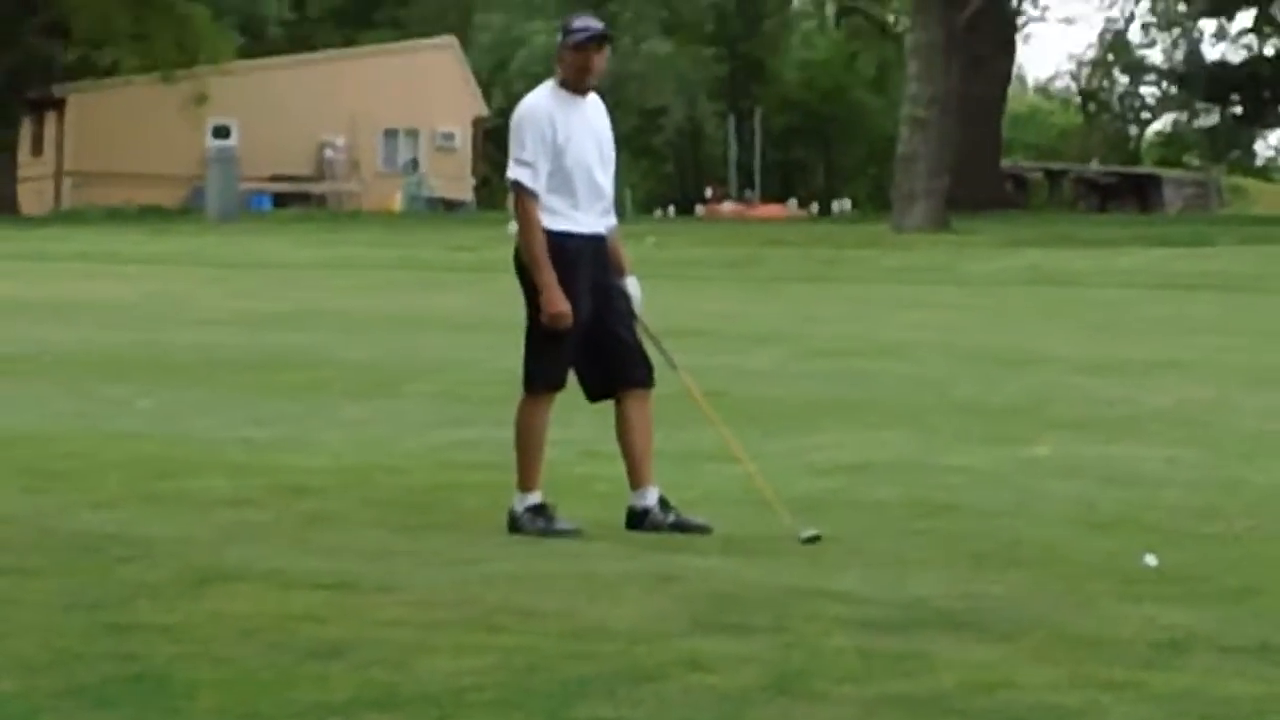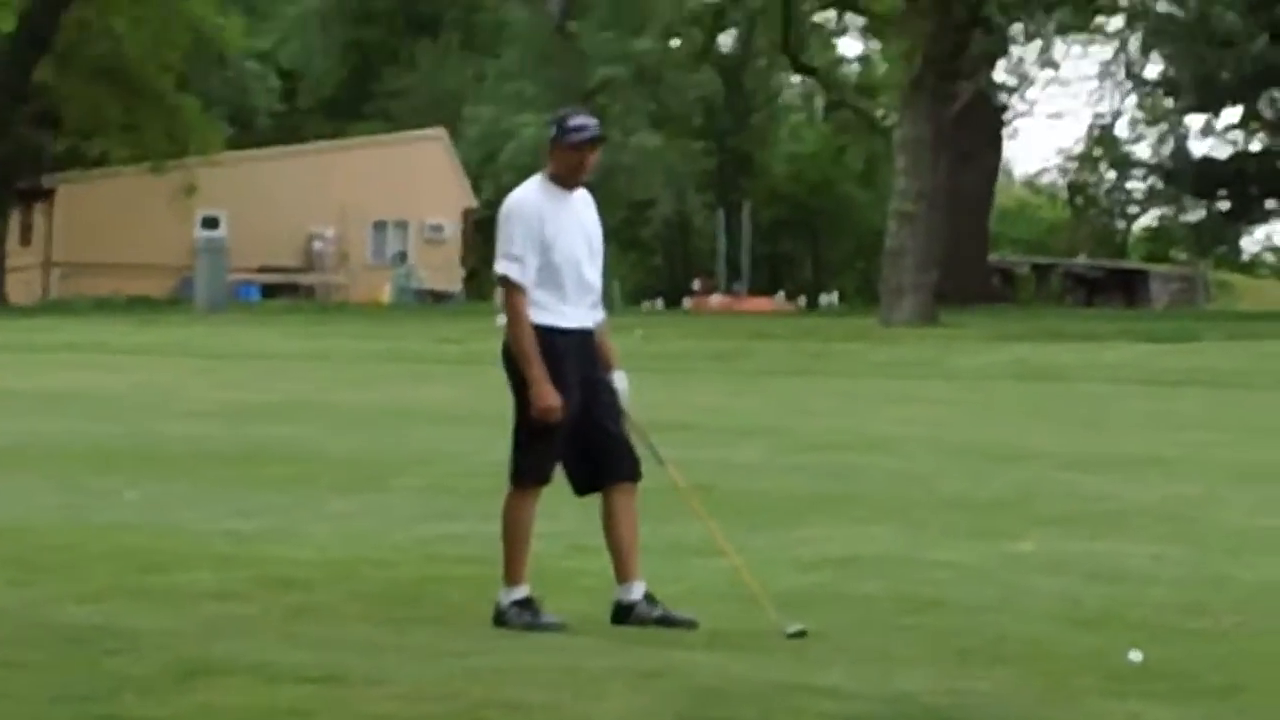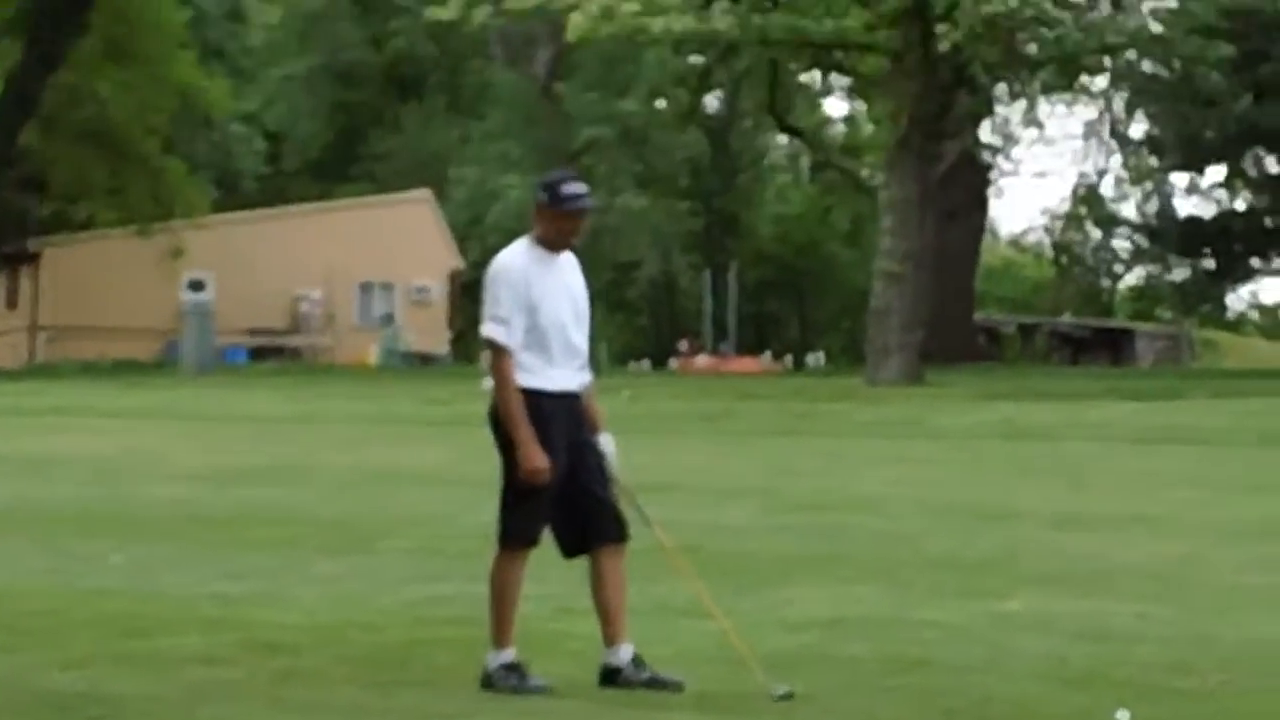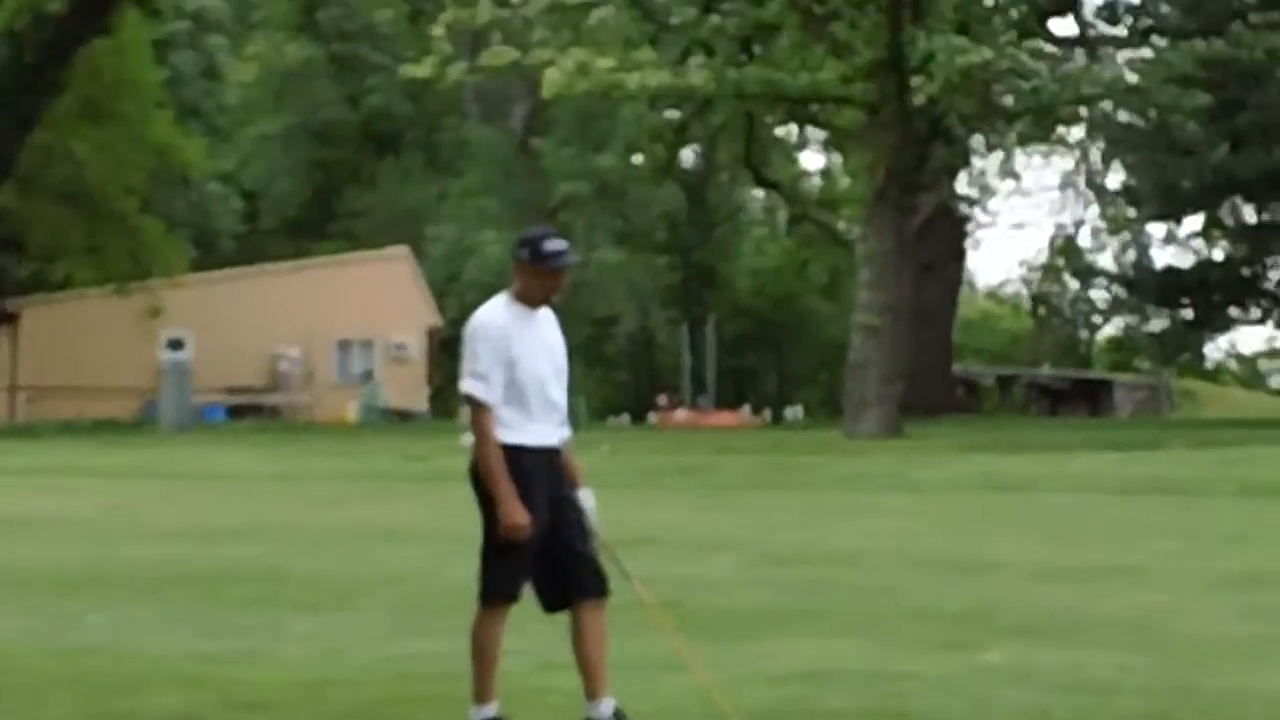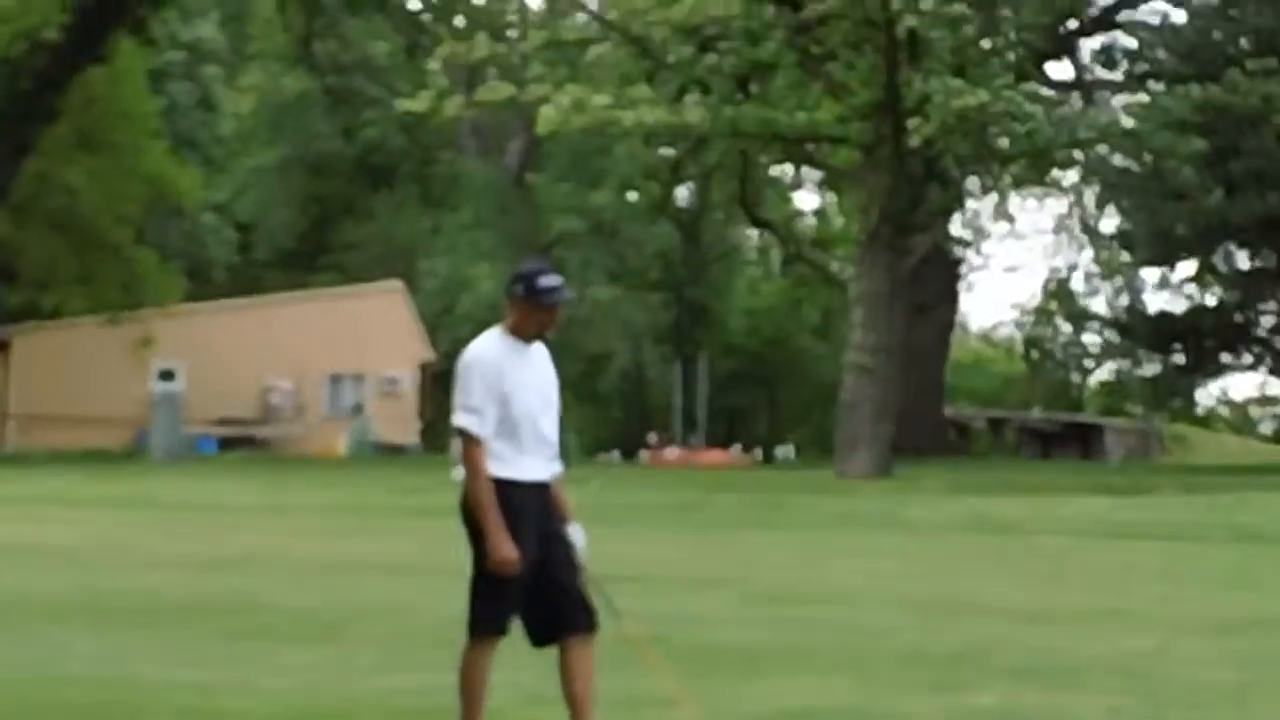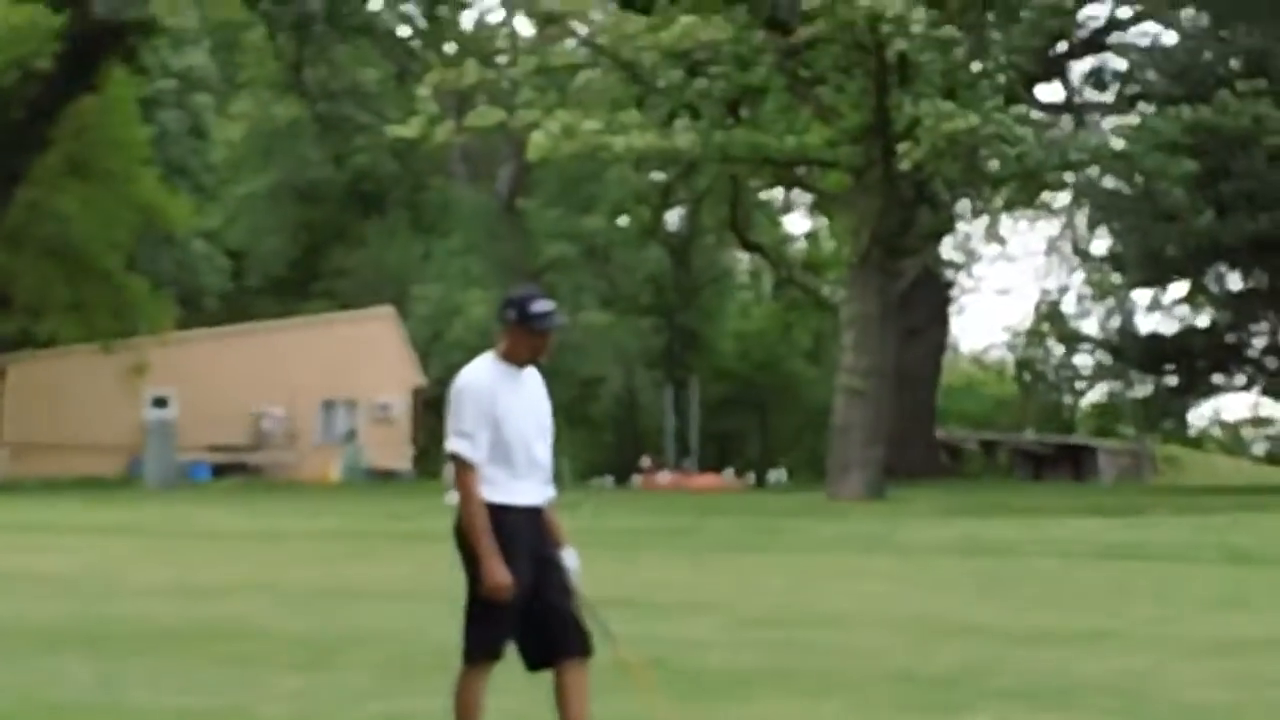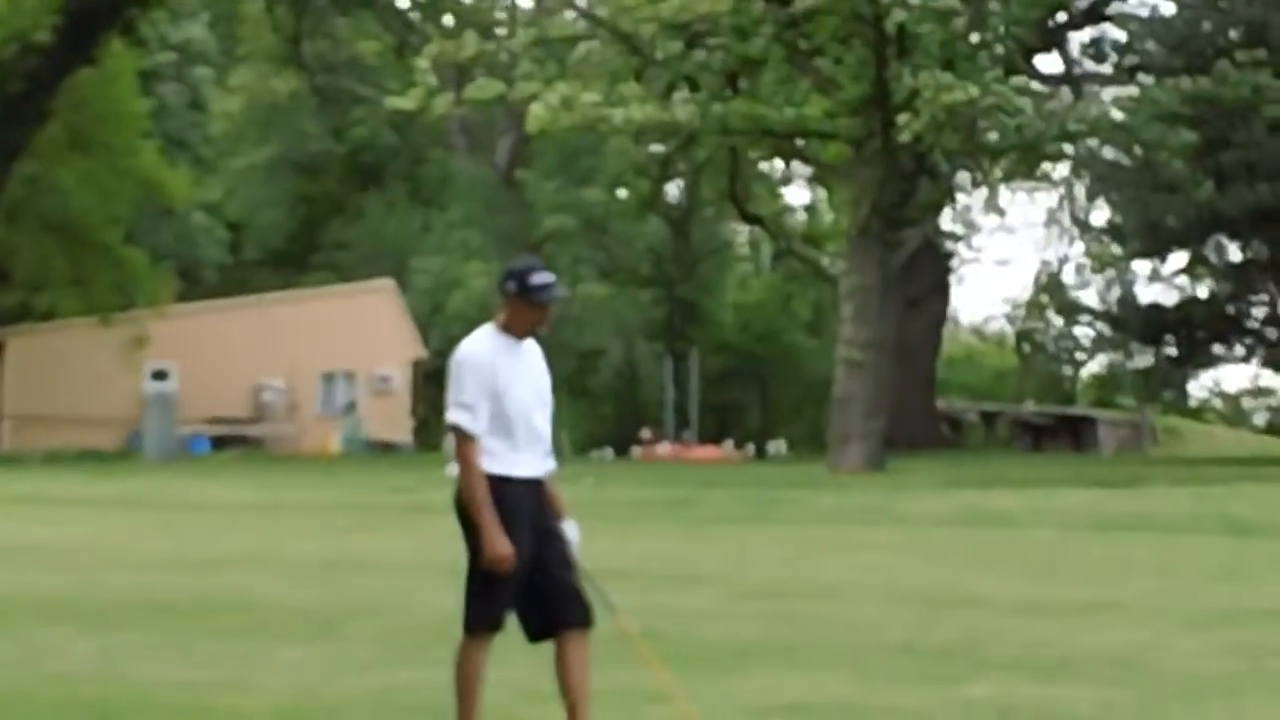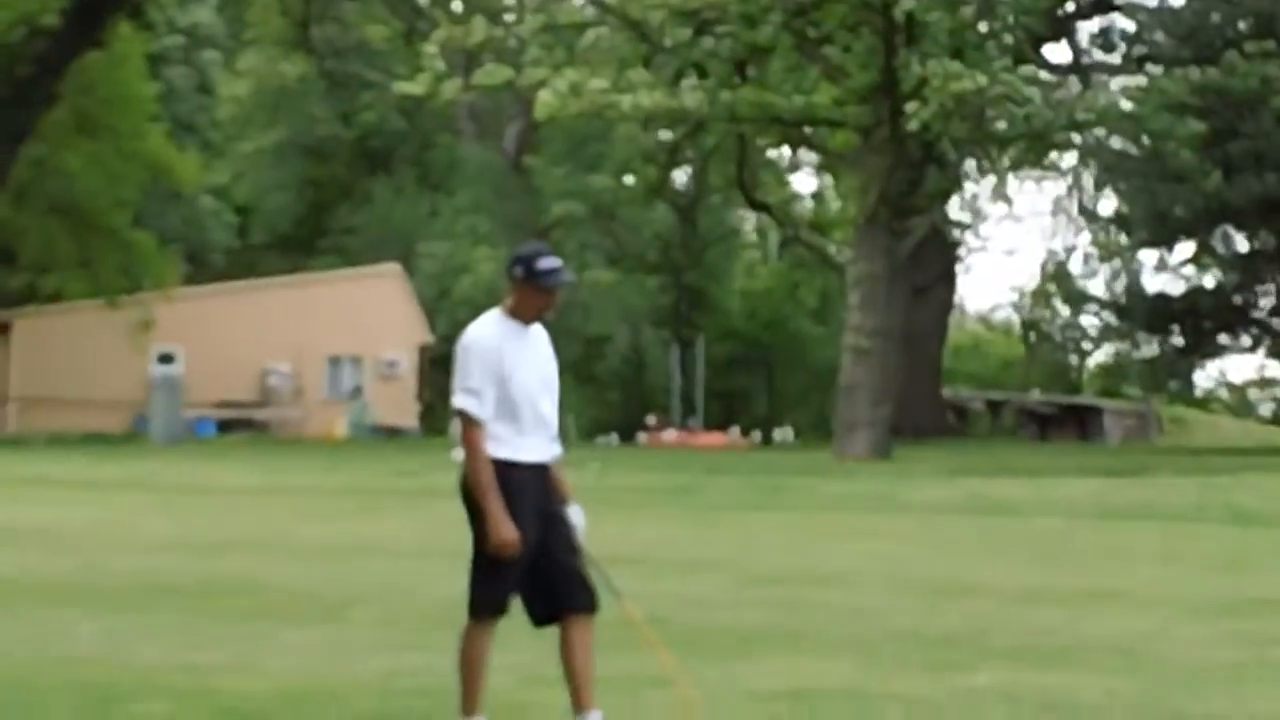
dt=0.1s
person 1, frame 1
left shoulder: (596, 107)
right shoulder: (537, 110)
right elbow: (526, 204)
left wrist: (623, 269)
right wrist: (548, 286)
left hip: (595, 254)
right hip: (555, 250)
left knee: (634, 376)
right knee: (543, 383)
left ankle: (645, 502)
right ankle: (527, 503)
person 1, frame 2
left shoulder: (585, 202)
right shoulder: (525, 204)
right elbow: (515, 298)
left wrist: (611, 364)
right wrist: (538, 381)
left hip: (583, 348)
right hip: (543, 345)
left knee: (621, 471)
right knee: (530, 477)
left ankle: (632, 597)
right ankle: (513, 597)
person 1, frame 3
left shoulder: (571, 266)
right shoulder: (513, 267)
right elbow: (503, 363)
left wrist: (597, 426)
right wrist: (527, 444)
left hip: (570, 409)
right hip: (532, 410)
left knee: (608, 535)
right knee: (518, 540)
left ankle: (621, 661)
right ankle: (502, 660)
person 1, frame 4
left shoulder: (548, 321)
right shoulder: (491, 324)
right elbow: (483, 419)
left wrist: (576, 480)
right wrist: (506, 500)
left hip: (548, 464)
right hip: (510, 463)
left knee: (588, 587)
right knee: (498, 595)
person 1, frame 5
left shoulder: (541, 354)
right shoulder: (484, 357)
right elbow: (473, 452)
left wrist: (566, 516)
right wrist: (496, 535)
left hip: (539, 500)
right hip: (501, 497)
left knee: (577, 621)
right knee: (488, 629)
person 1, frame 6
left shoulder: (533, 380)
right shoulder: (476, 383)
right elbow: (467, 477)
left wrist: (560, 541)
right wrist: (488, 560)
left hip: (533, 525)
right hip: (495, 522)
left knee: (572, 646)
right knee: (482, 654)
person 1, frame 7
left shoulder: (532, 352)
right shoulder: (475, 355)
right elbow: (467, 449)
left wrist: (560, 512)
right wrist: (490, 531)
left hip: (534, 496)
right hip: (495, 494)
left knee: (572, 616)
right knee: (483, 623)
person 1, frame 8
left shoulder: (539, 336)
right shoulder: (482, 338)
right elbow: (472, 433)
left wrist: (565, 497)
right wrist: (495, 516)
left hip: (539, 480)
right hip: (500, 480)
left knee: (577, 602)
right knee: (487, 609)
